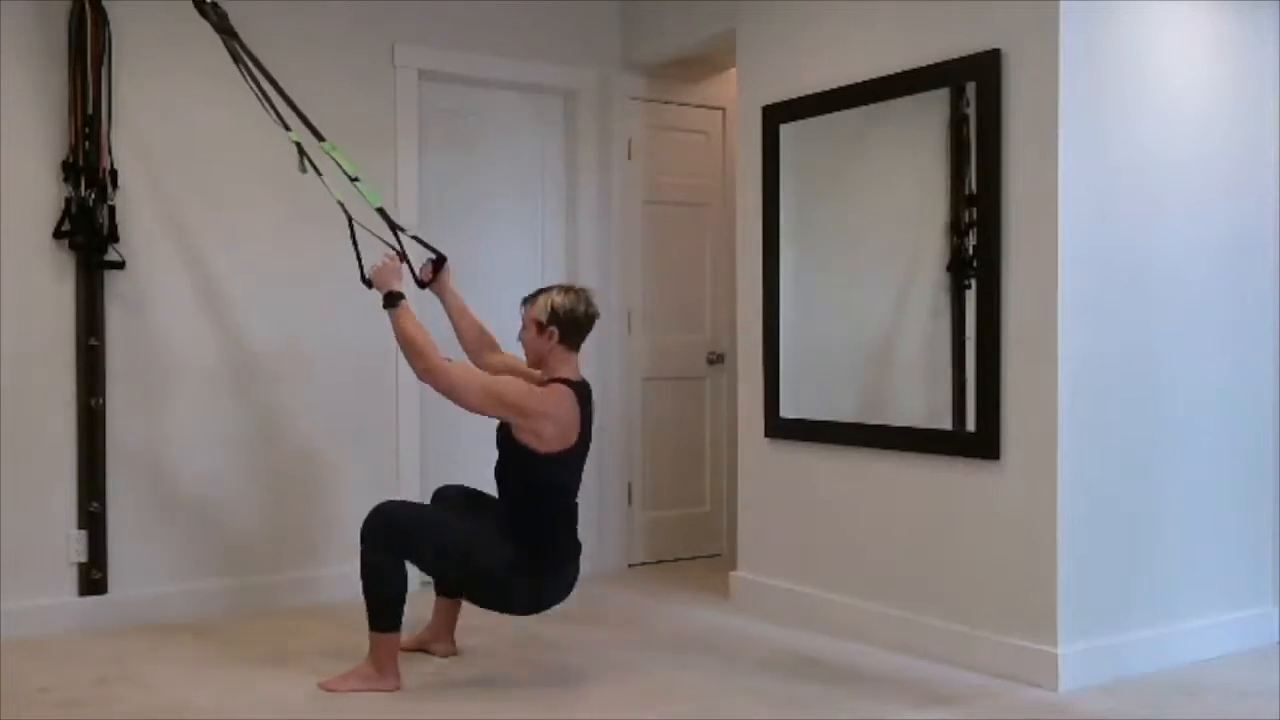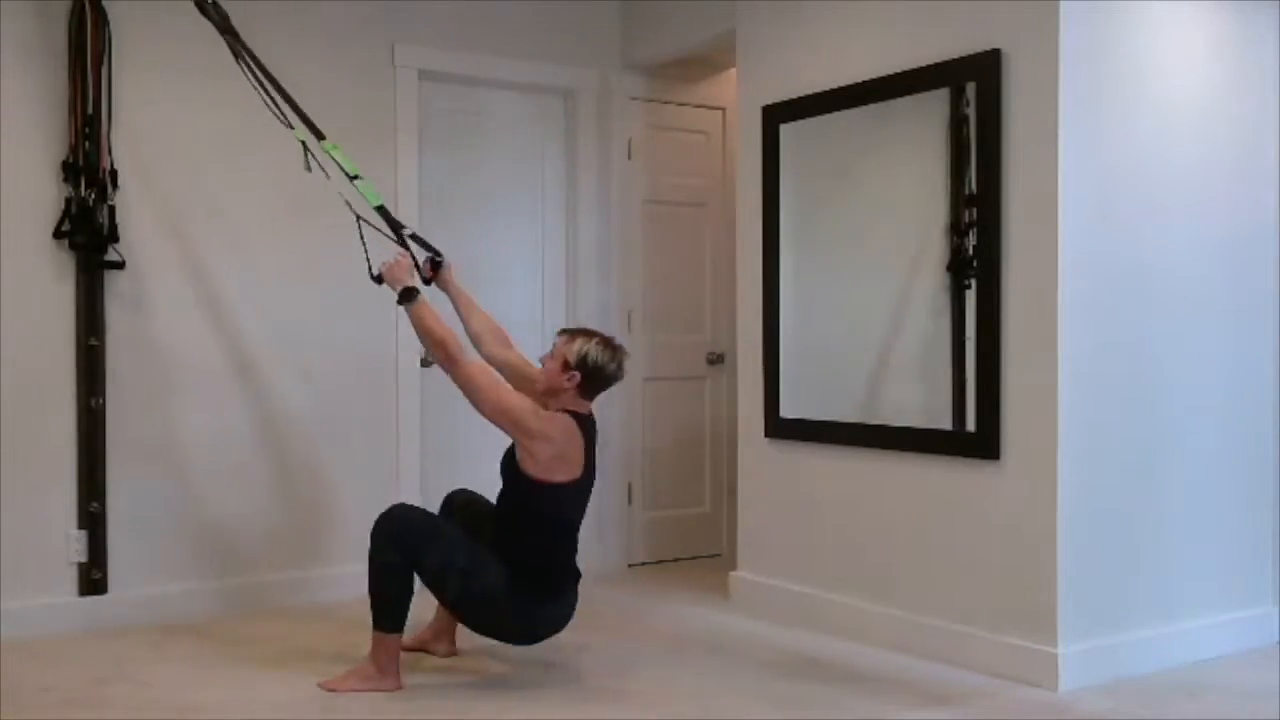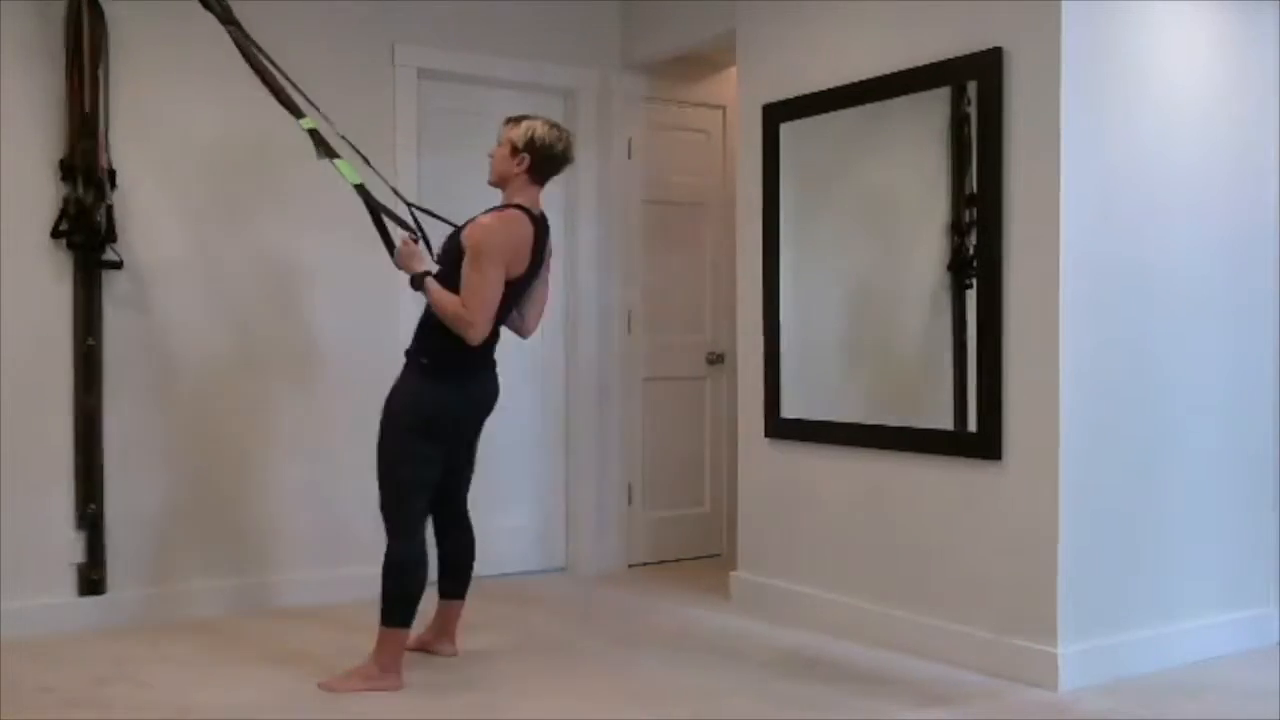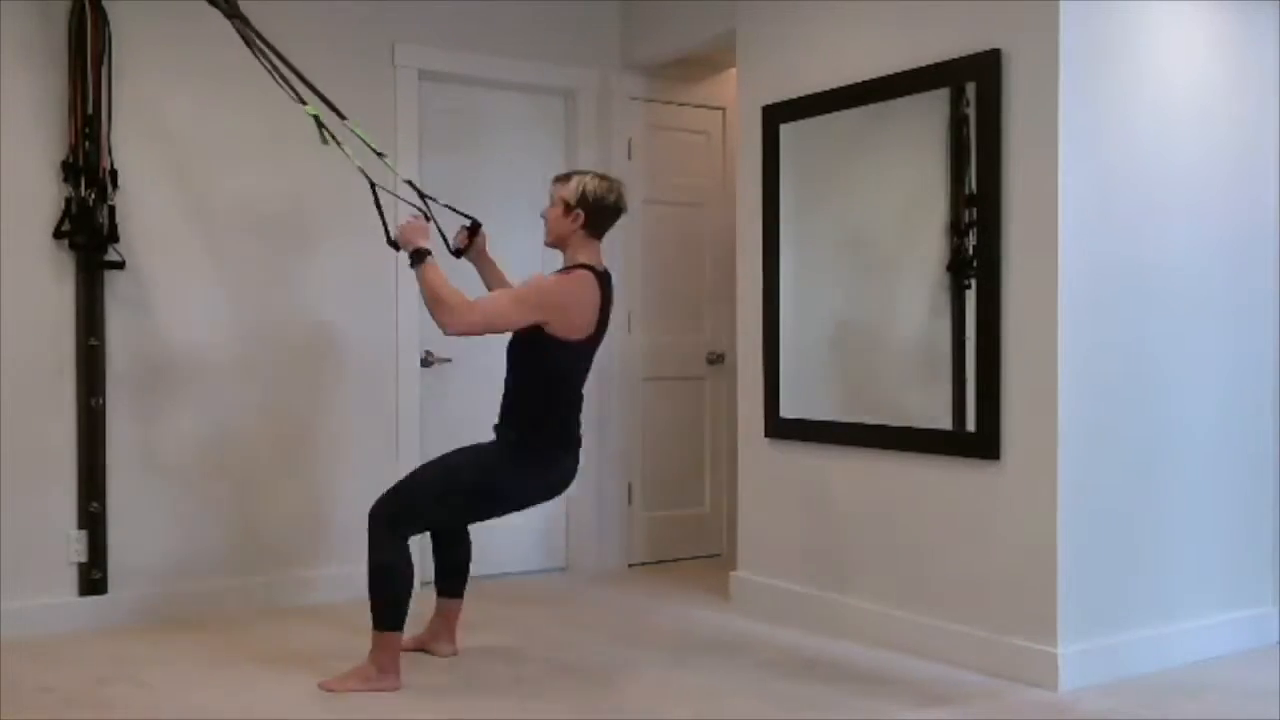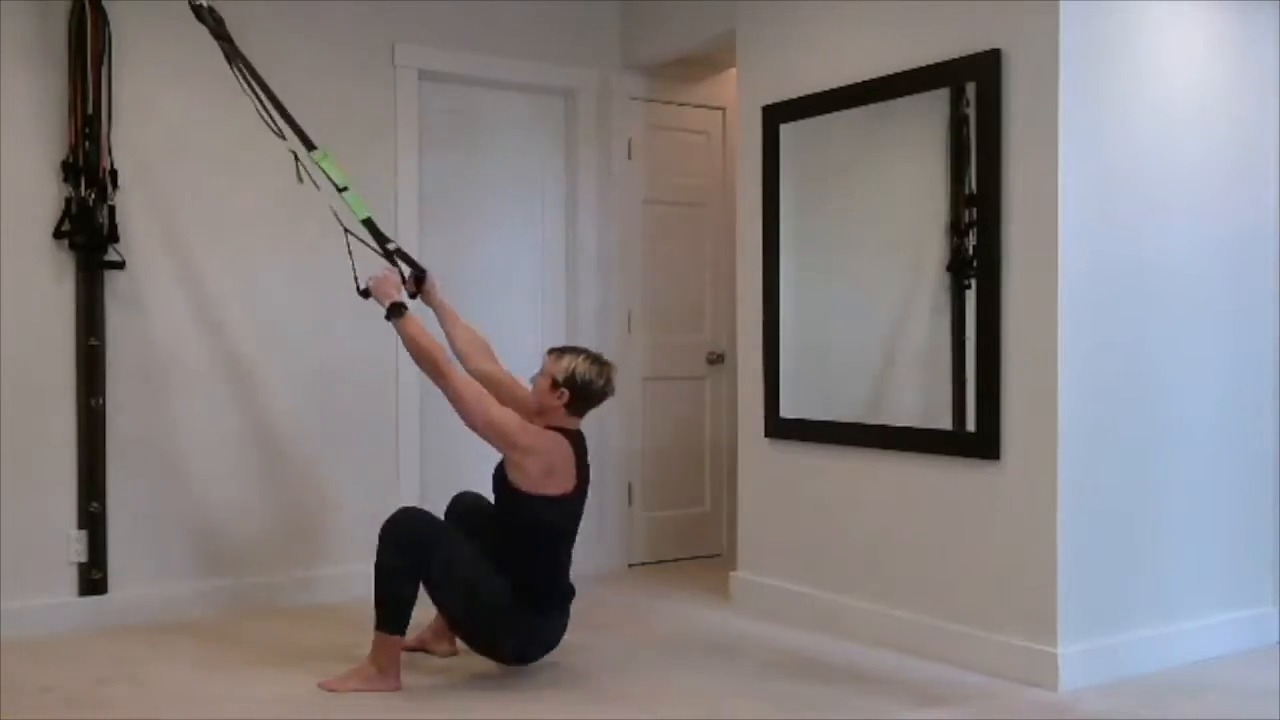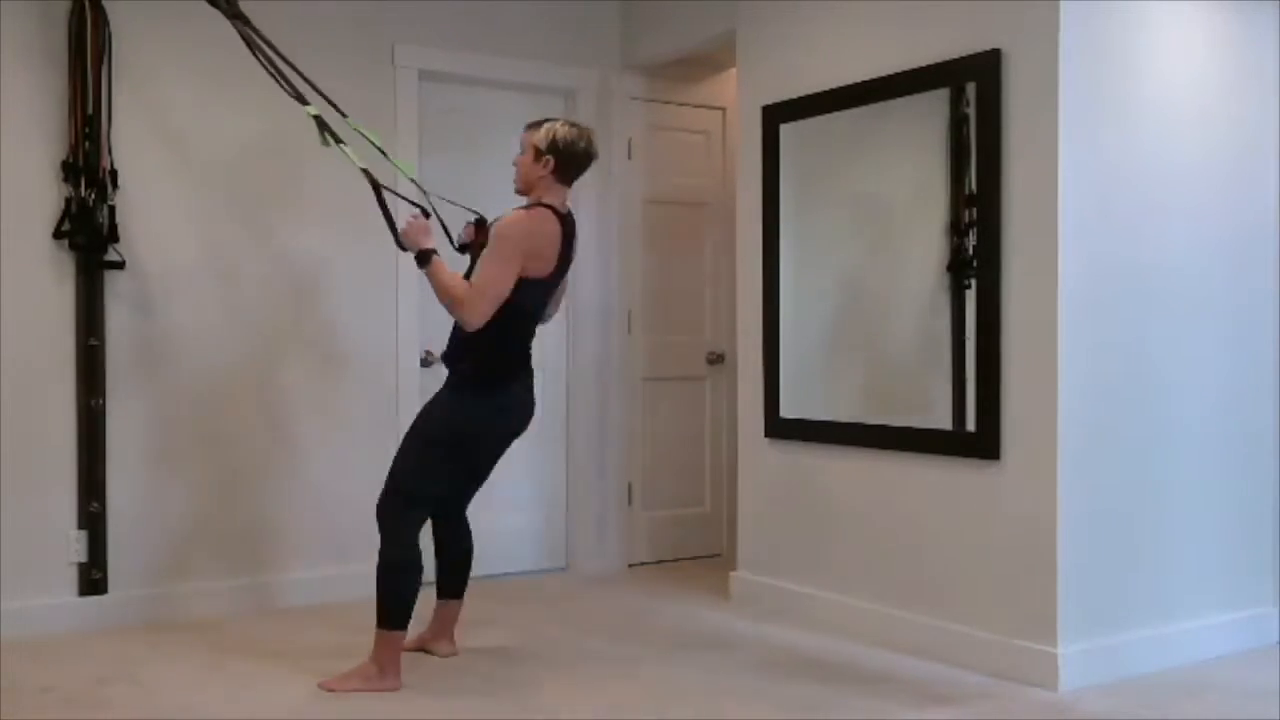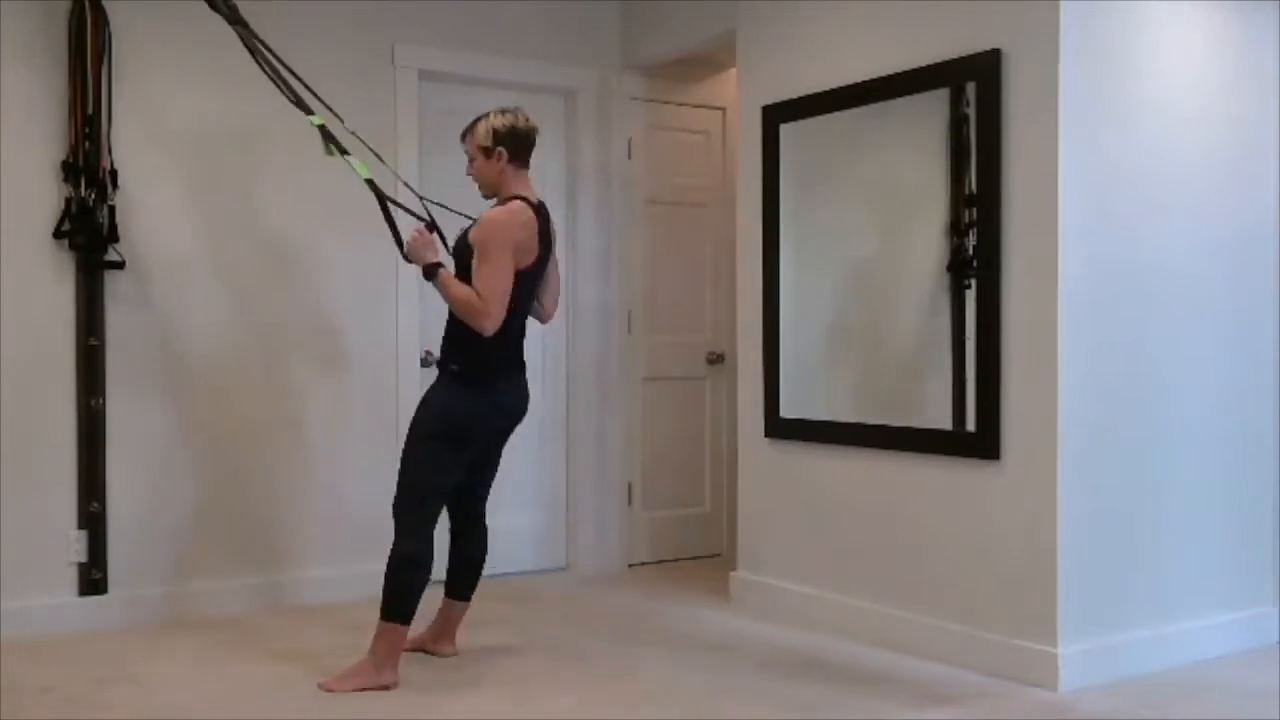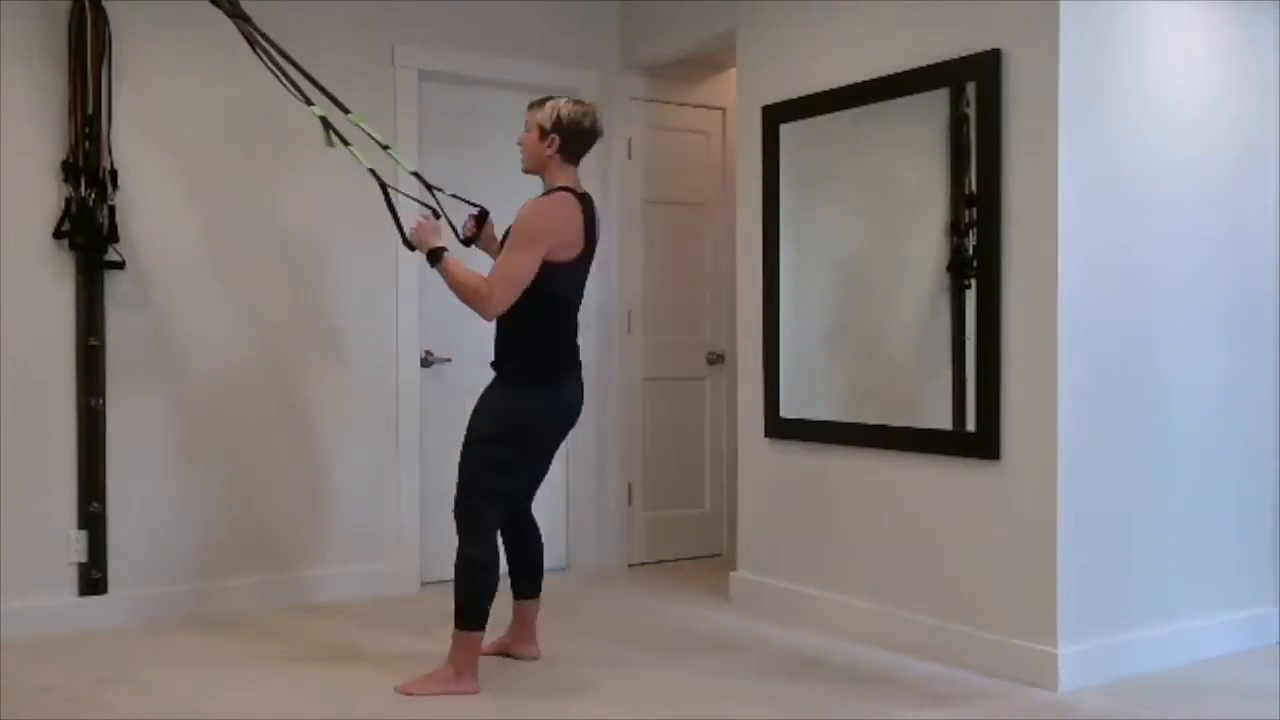
dt=0.2s
person 1, frame 1
left shoulder: (542, 404)
right shoulder: (564, 392)
left elbow: (434, 371)
right elbow: (487, 354)
left wrist: (394, 294)
right wrist: (443, 288)
left hip: (526, 570)
right hip: (549, 563)
left knee: (387, 525)
right knee: (451, 500)
left ankle: (381, 667)
right ankle: (439, 635)
person 1, frame 2
left shoulder: (547, 431)
right shoulder: (565, 412)
left elbow: (455, 360)
right elbow: (497, 351)
left wrist: (407, 290)
right wrist: (449, 286)
left hip: (525, 602)
right hip: (548, 593)
left knee: (396, 526)
right knee: (460, 506)
left ankle: (381, 668)
right ankle: (441, 634)
person 1, frame 3
left shoulder: (497, 229)
right shoulder: (534, 229)
left elbow: (472, 327)
left wrist: (421, 274)
left hip: (434, 389)
right hip: (470, 387)
left knee: (404, 517)
right knee: (447, 506)
left ankle: (385, 666)
right ankle: (442, 632)
person 1, frame 4
left shoulder: (562, 289)
right shoulder: (588, 282)
left elbow: (456, 319)
right elbow: (517, 305)
left wrist: (420, 251)
right wrist: (480, 258)
left hip: (528, 457)
right hip: (547, 456)
left knee: (389, 519)
right knee: (441, 505)
left ankle: (383, 666)
right ankle: (441, 632)
person 1, frame 5
left shoulder: (536, 448)
right shoulder: (558, 433)
left elbow: (446, 374)
right elbow: (484, 366)
left wrist: (395, 305)
right wrist: (433, 299)
left hip: (520, 621)
right hip: (538, 607)
left knee: (405, 529)
right knee: (466, 511)
left ankle: (381, 668)
right ankle: (440, 633)
person 1, frame 6
left shoulder: (525, 226)
right shoulder: (561, 227)
left elbow: (471, 314)
left wrist: (426, 252)
right wrist: (486, 243)
left hip: (476, 398)
right hip: (505, 397)
left knee: (397, 514)
right knee: (446, 507)
left ankle: (383, 666)
right ankle: (441, 632)
person 1, frame 7
left shoulder: (502, 221)
right shoulder: (539, 219)
left elbow: (486, 319)
right elbow: (545, 308)
left wrist: (433, 265)
left hip: (467, 391)
right hip: (504, 391)
left knee: (414, 516)
right knee: (467, 510)
left ankle: (381, 661)
right ankle: (443, 633)
person 1, frame 8
left shoulder: (546, 211)
right shoulder: (578, 207)
left elbow: (490, 302)
left wrist: (436, 249)
right wrist: (492, 244)
left hip: (526, 391)
right hip: (558, 389)
left knee: (475, 514)
right knee: (510, 507)
left ankle: (462, 668)
right ankle: (523, 635)
